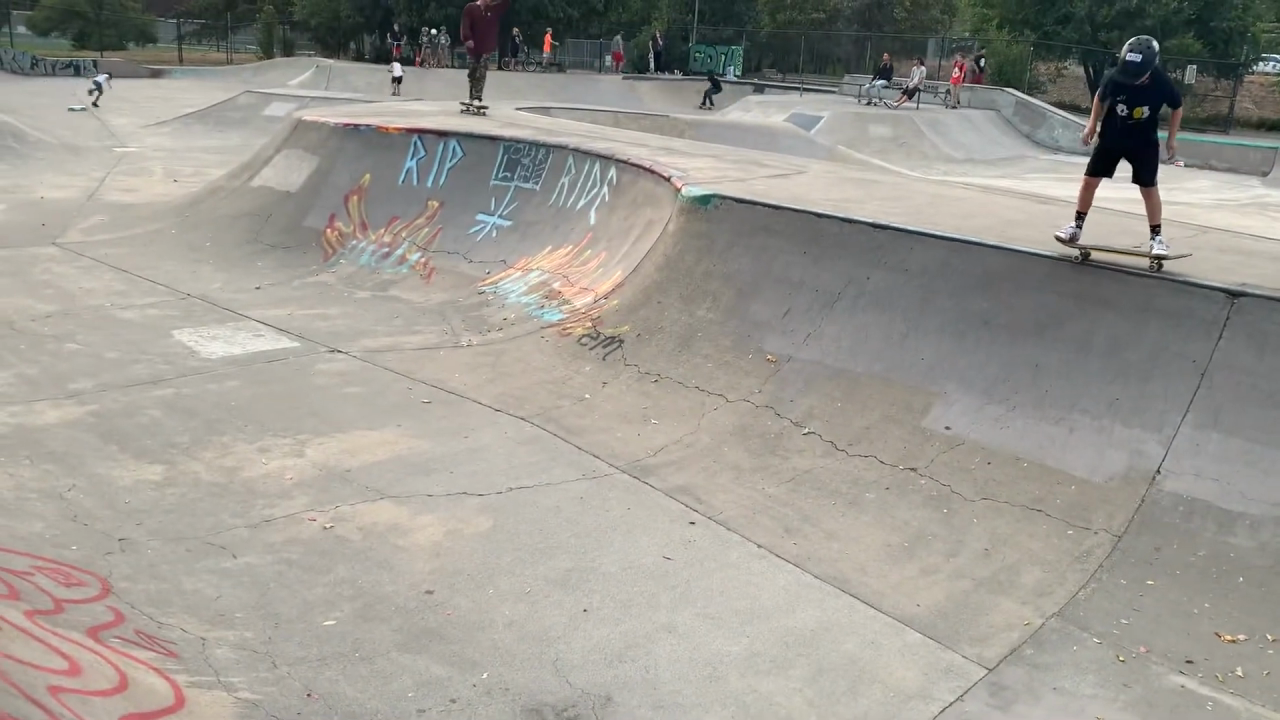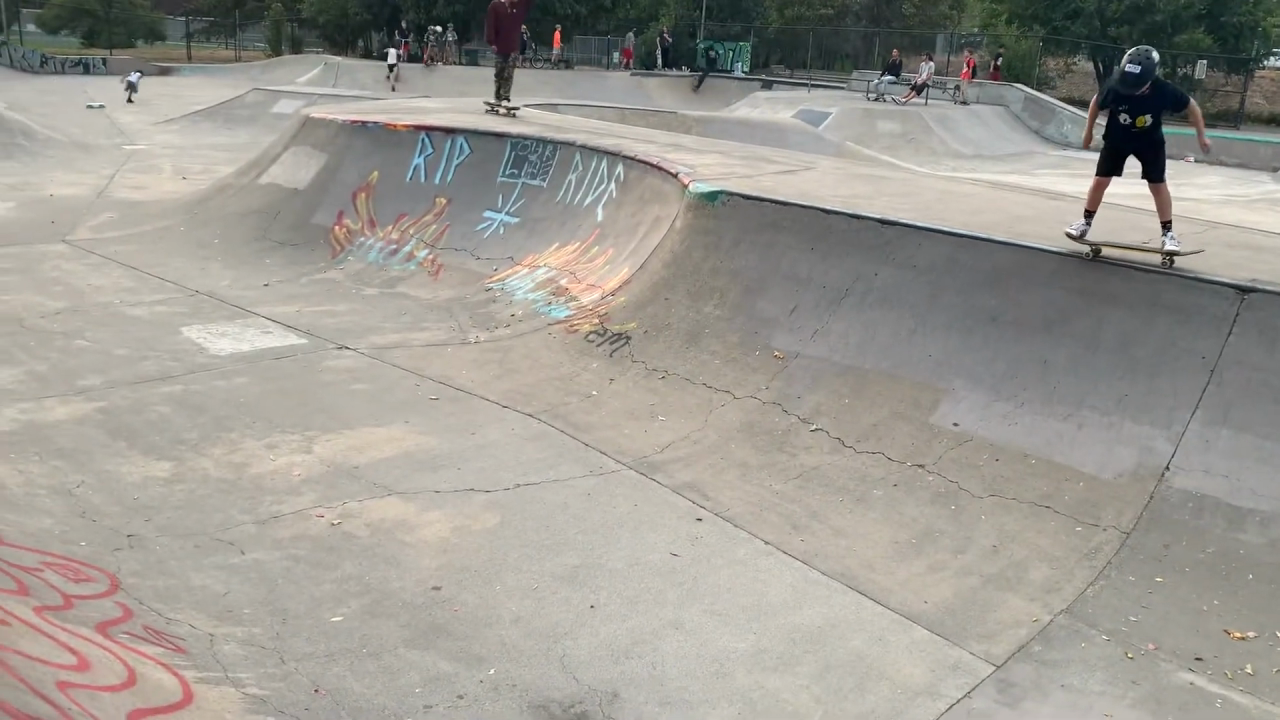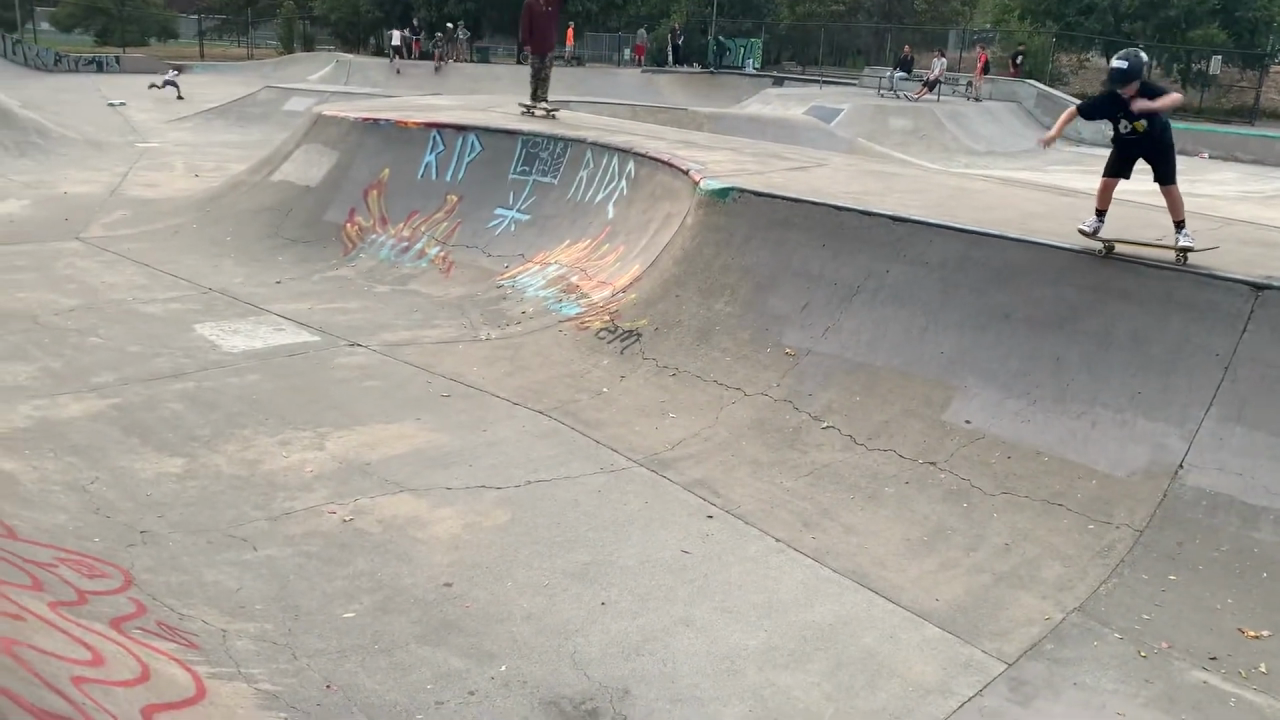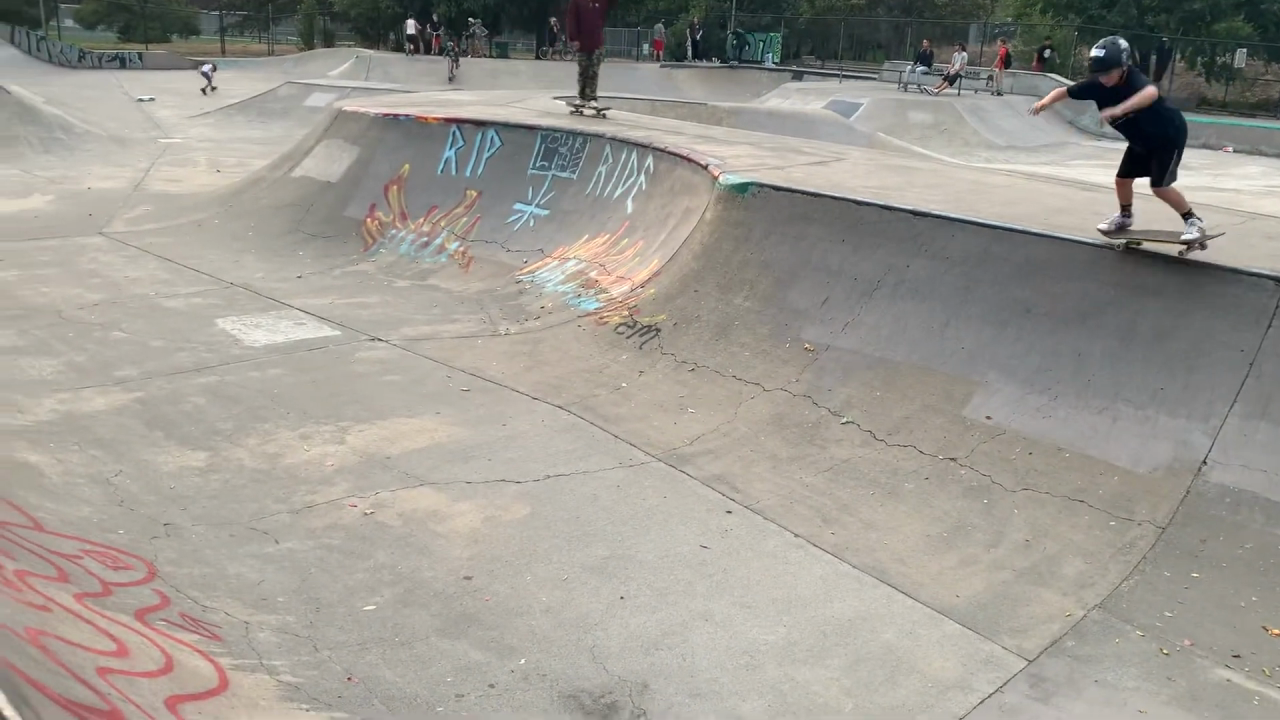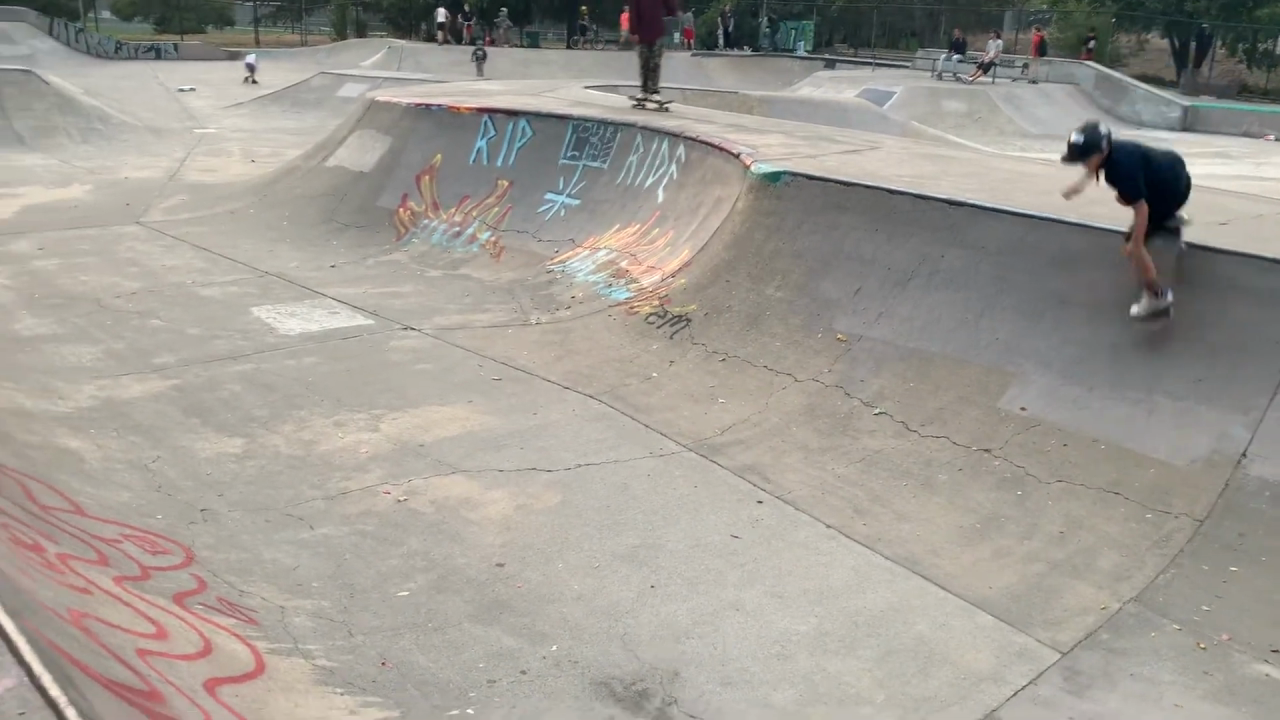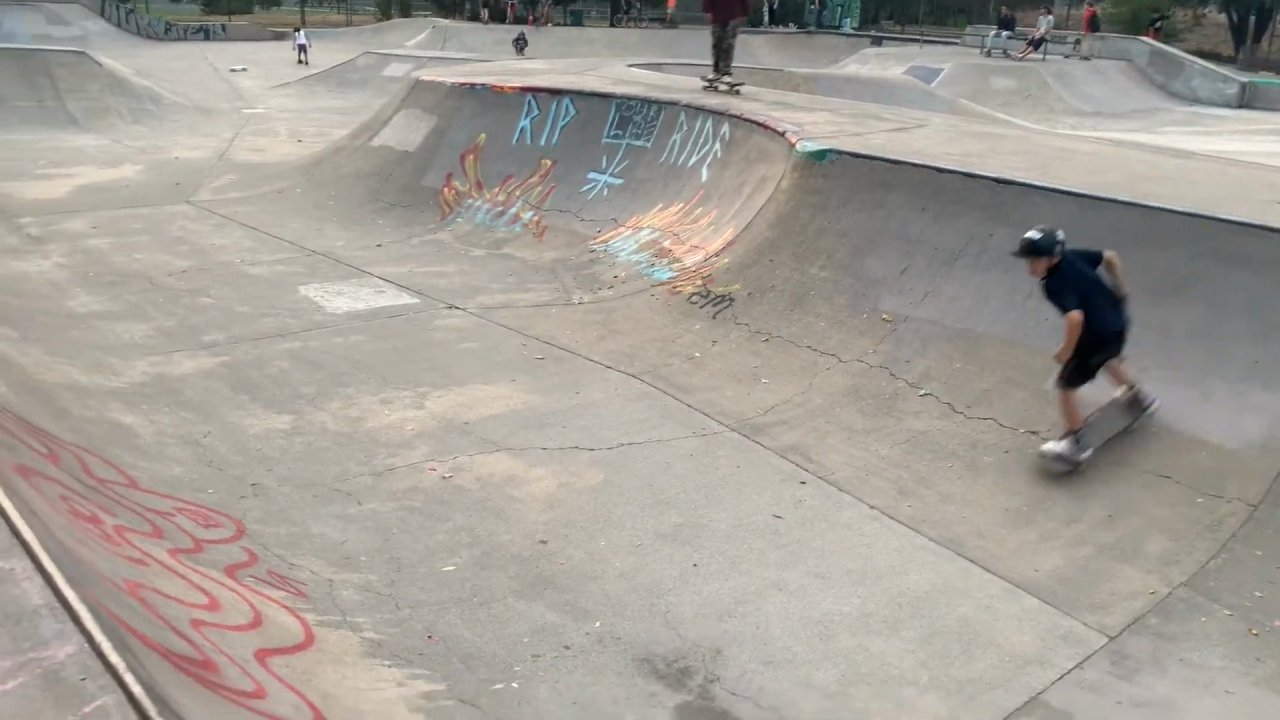
dt=0.3s
person 1, frame 1
left shoulder: (1162, 83)
right shoulder: (1114, 77)
left elbow: (1177, 108)
right elbow: (1100, 97)
left wrist: (1172, 138)
right wrist: (1092, 123)
left hip: (1144, 142)
right hip: (1110, 138)
left knee: (1149, 188)
right knee: (1089, 180)
left ankle: (1156, 237)
right ankle: (1077, 226)
person 1, frame 2
left shoulder: (1164, 90)
right shoulder: (1115, 88)
left elbow: (1190, 105)
right elbow: (1096, 102)
left wrist: (1201, 135)
right wrist: (1088, 131)
left hip: (1150, 141)
right hip: (1116, 139)
left knee: (1157, 184)
right knee: (1100, 180)
left ankle: (1167, 233)
right ankle: (1085, 222)
person 1, frame 3
left shoulder: (1150, 92)
right shoulder: (1108, 97)
left elbow: (1177, 98)
right elbow: (1073, 111)
left wrist: (1153, 105)
right wrist: (1055, 132)
left hip: (1158, 142)
right hip: (1125, 143)
left knee: (1169, 187)
right knee: (1108, 181)
left ankle: (1181, 231)
right ankle: (1098, 219)
person 1, frame 4
left shoulder: (1135, 82)
right shoulder: (1097, 84)
left elbow: (1152, 93)
right elbow: (1064, 92)
left wrist: (1119, 109)
right wrist: (1045, 102)
left hip: (1169, 134)
right hip: (1143, 138)
left knee: (1159, 187)
right knee: (1122, 180)
left ankle: (1192, 220)
right ankle: (1124, 216)
person 1, frame 5
left shoulder: (1125, 171)
right shoulder: (1112, 151)
left elbow: (1142, 210)
left wrist: (1135, 243)
right wrist: (1082, 182)
left hip: (1172, 189)
left knee: (1132, 247)
right knee: (1123, 198)
left ankle: (1156, 296)
right ankle: (1170, 220)
person 1, frame 6
left shoulder: (1056, 284)
right shoulder: (1076, 258)
left elbow: (1075, 319)
right elbow: (1110, 256)
left wrist: (1066, 349)
right wrist: (1120, 288)
left hip: (1098, 334)
right hip: (1117, 324)
left knee: (1065, 384)
right knee: (1106, 358)
left ankle: (1074, 443)
right ankle: (1138, 397)
